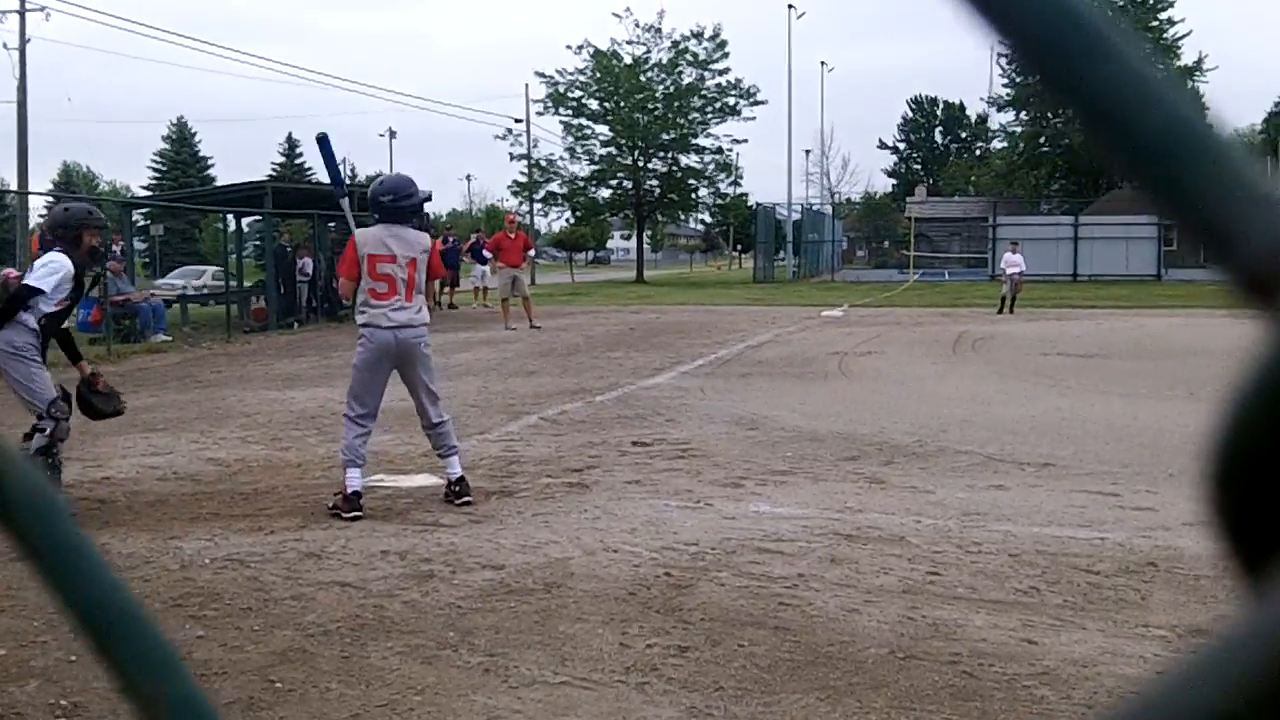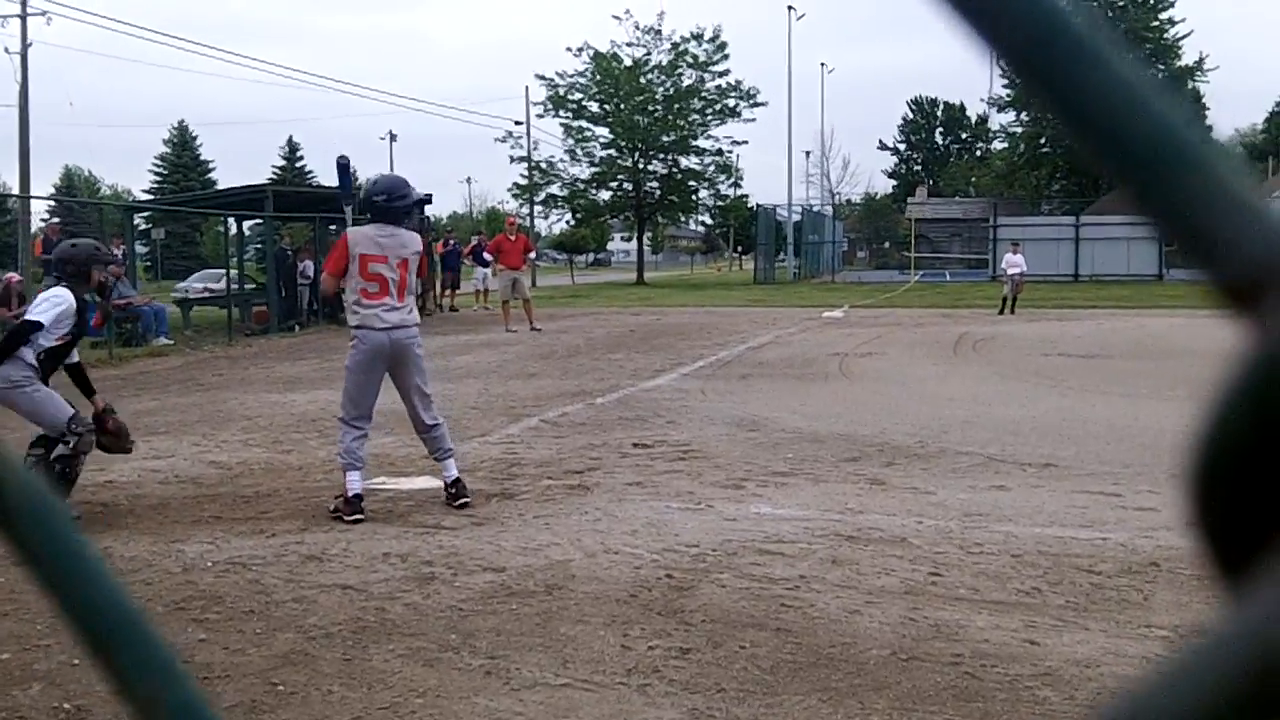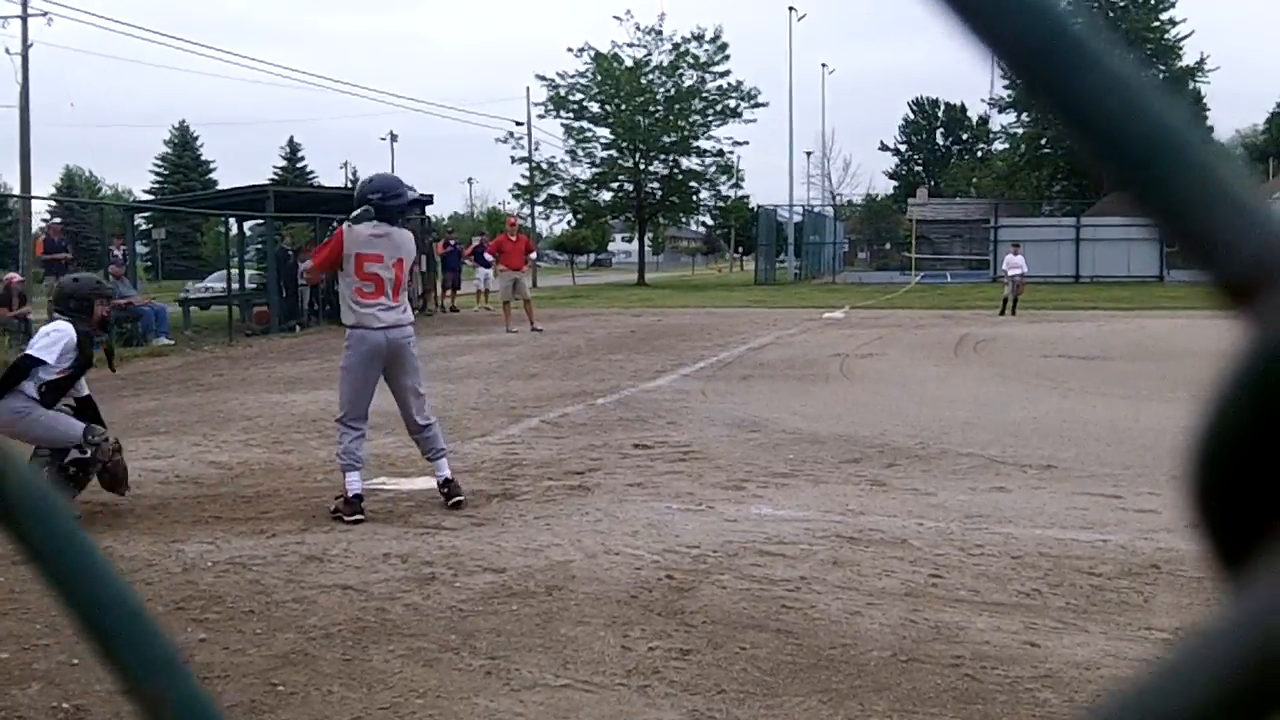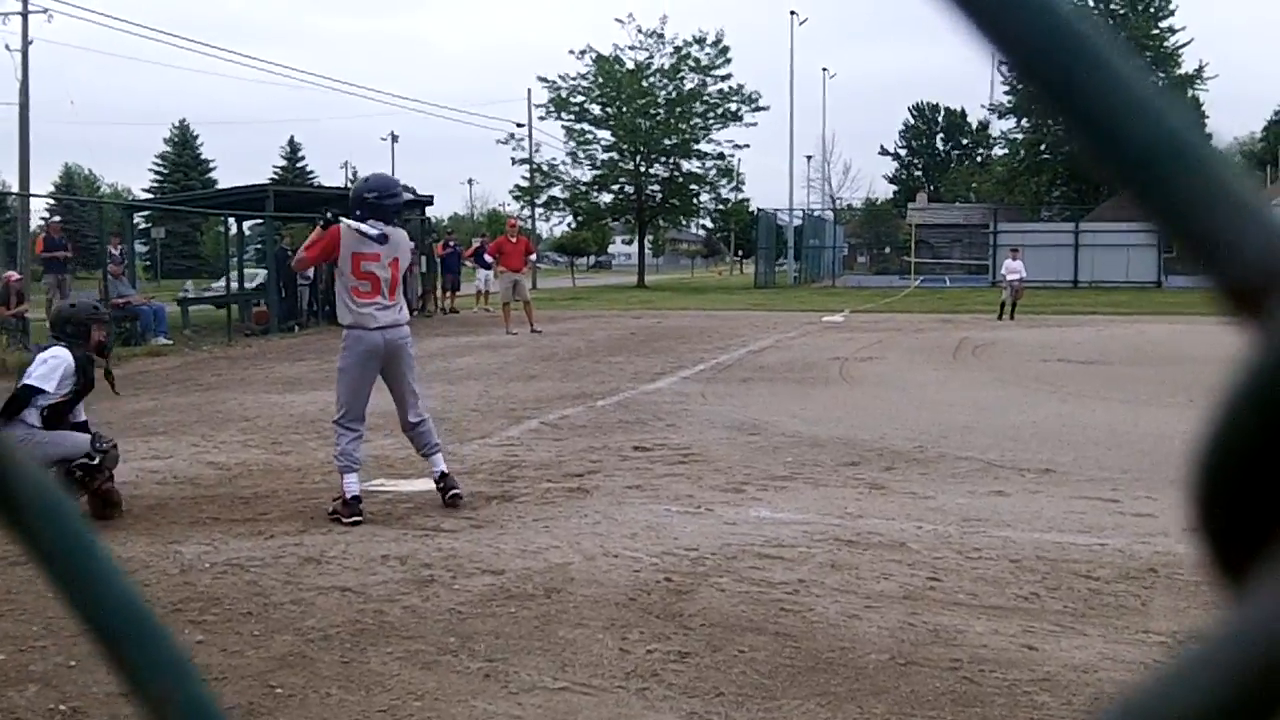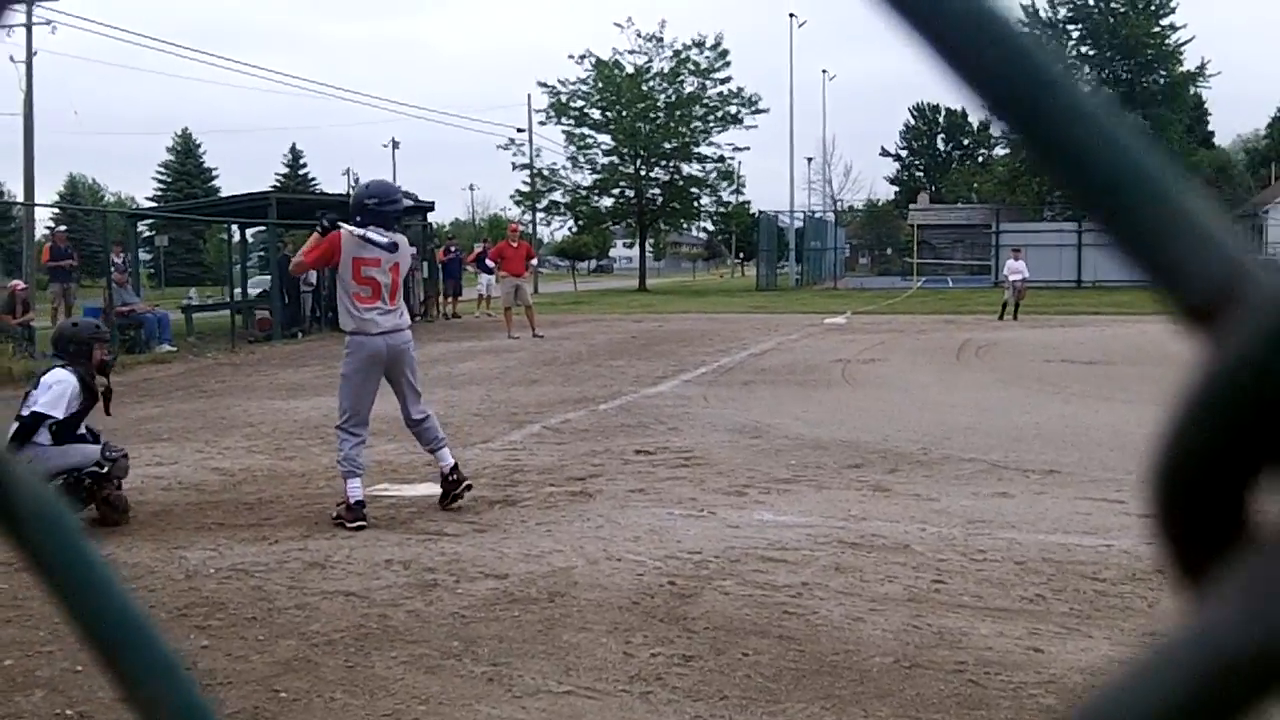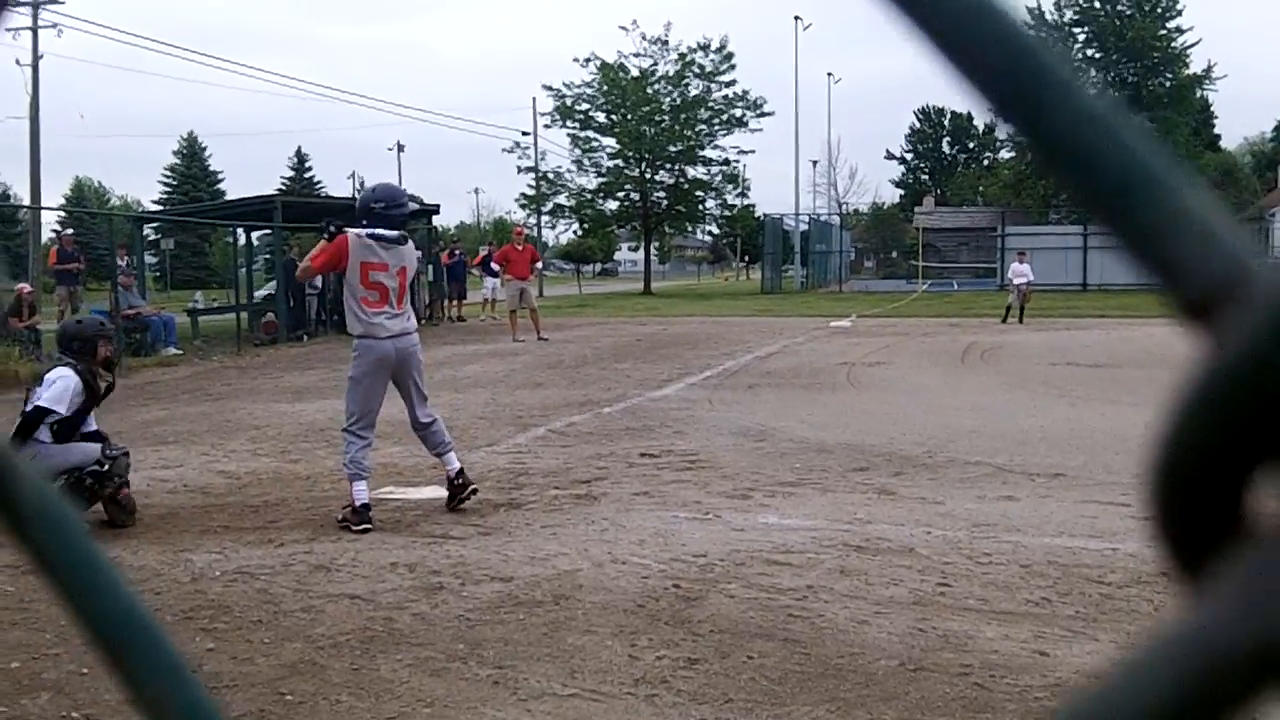
dt=0.1s
person 1, frame 1
left shoulder: (360, 239)
right shoulder: (423, 242)
left elbow: (345, 292)
left hip: (375, 335)
right hip: (414, 334)
left knee: (358, 415)
right knee: (432, 410)
left ankle: (352, 493)
right ankle: (456, 481)
person 1, frame 2
left shoulder: (352, 237)
right shoulder: (414, 241)
left elbow: (327, 287)
left hip: (367, 337)
right hip: (407, 335)
left knee: (355, 418)
right knee: (425, 412)
left ankle: (352, 497)
right ankle: (454, 483)
person 1, frame 3
left shoulder: (347, 234)
right shoulder: (407, 240)
left elbow: (311, 272)
left hip: (363, 337)
right hip: (401, 334)
left knee: (351, 419)
right knee: (417, 412)
left ankle: (352, 497)
right ankle: (447, 482)
person 1, frame 4
left shoulder: (341, 233)
right shoulder: (402, 240)
left elbow: (299, 263)
left wrist: (322, 227)
left hip: (360, 336)
right hip: (398, 333)
left knee: (349, 419)
right knee: (413, 413)
left ankle: (350, 498)
right ankle: (444, 478)
person 1, frame 5
left shoulder: (341, 239)
right shoulder: (402, 245)
left elbow: (296, 267)
left wrist: (320, 231)
left hip: (362, 342)
right hip: (400, 338)
left knee: (352, 424)
right knee: (417, 412)
left ankle: (354, 503)
right ankle: (450, 473)
person 1, frame 6
left shoulder: (349, 243)
right shoulder: (407, 249)
left elbow: (304, 272)
left wrist: (325, 240)
left hip: (370, 345)
right hip: (407, 341)
left knee: (358, 427)
right knee: (423, 415)
left ankle: (359, 506)
right ankle: (457, 477)
person 2, frame 1
left shoulder: (68, 267)
right shoulder: (61, 263)
left elbow: (59, 326)
left wrist: (83, 366)
left hip: (28, 347)
left knee: (55, 405)
right knee: (54, 412)
person 2, frame 2
left shoulder: (75, 306)
right shoulder: (63, 298)
left elbow: (73, 365)
right elbow: (22, 330)
left wrist: (96, 401)
left hip: (27, 378)
left knee: (63, 425)
right knee: (79, 430)
person 2, frame 3
left shoulder: (80, 338)
right shoulder: (64, 333)
left elbow: (83, 399)
right elbow: (23, 365)
left wrist: (104, 434)
left hip: (29, 405)
left knee: (70, 432)
right knee: (94, 441)
person 2, frame 4
left shoulder: (79, 363)
right shoulder: (62, 358)
left elbow: (77, 421)
right elbow: (22, 395)
left hip: (33, 433)
right hip: (21, 436)
left knee: (82, 435)
right knee: (106, 450)
person 2, frame 5
left shoulder: (83, 381)
right shoulder: (65, 379)
left elbow: (80, 434)
right elbow: (31, 421)
left hip: (41, 451)
right hip: (29, 455)
left knee: (90, 440)
right knee: (116, 460)
person 2, frame 6
left shoulder: (87, 380)
right shoulder: (68, 377)
left elbow: (90, 434)
right elbow: (33, 417)
left wrist: (115, 484)
left hip: (45, 451)
right hip: (33, 454)
left knee: (99, 443)
right knee: (116, 458)
